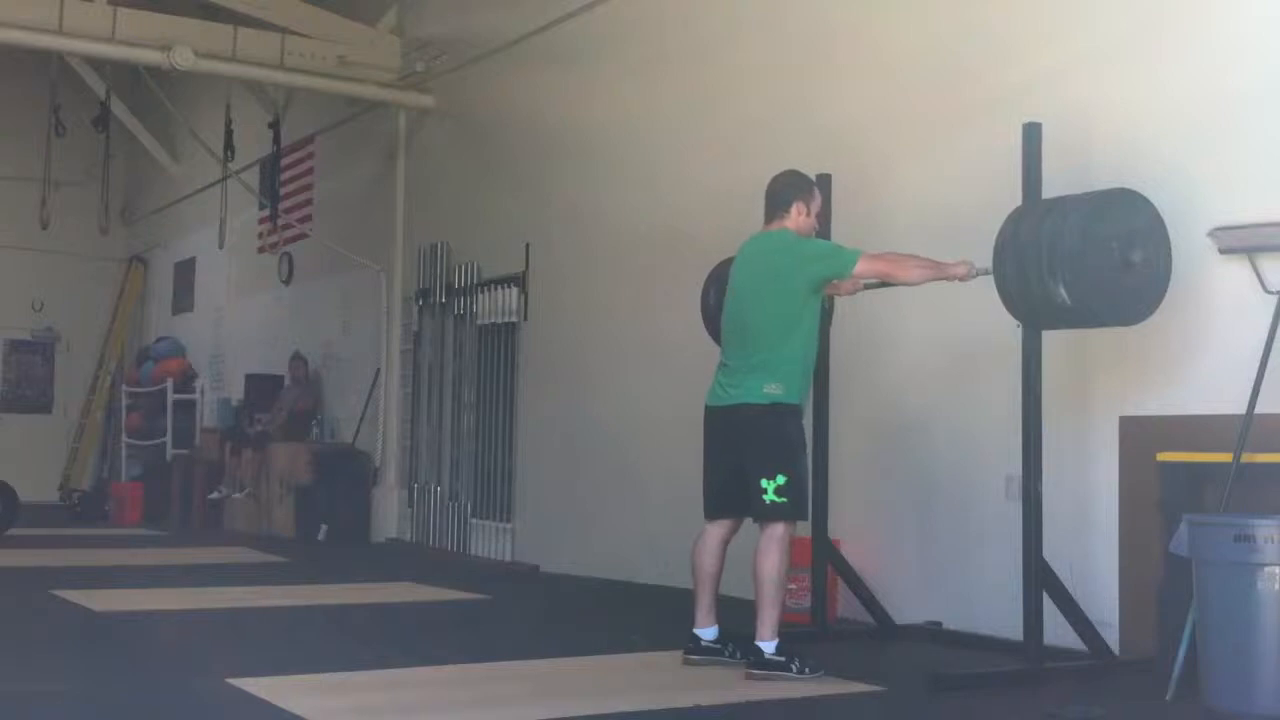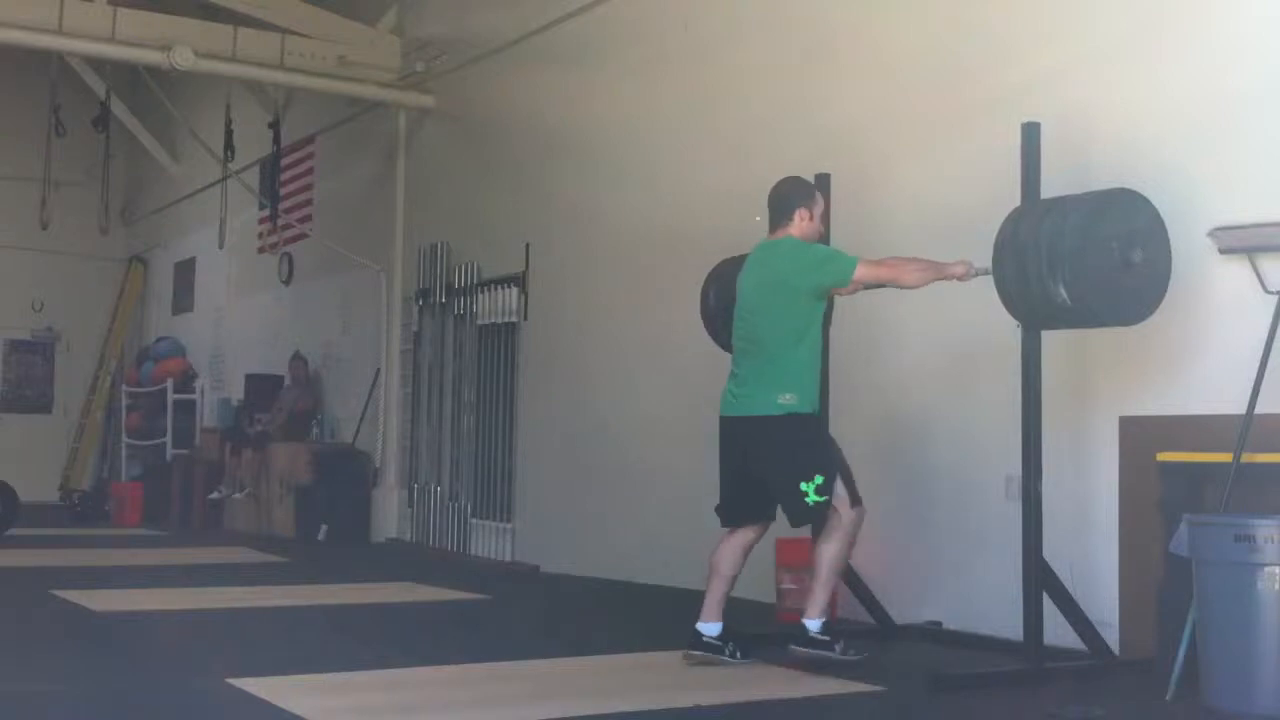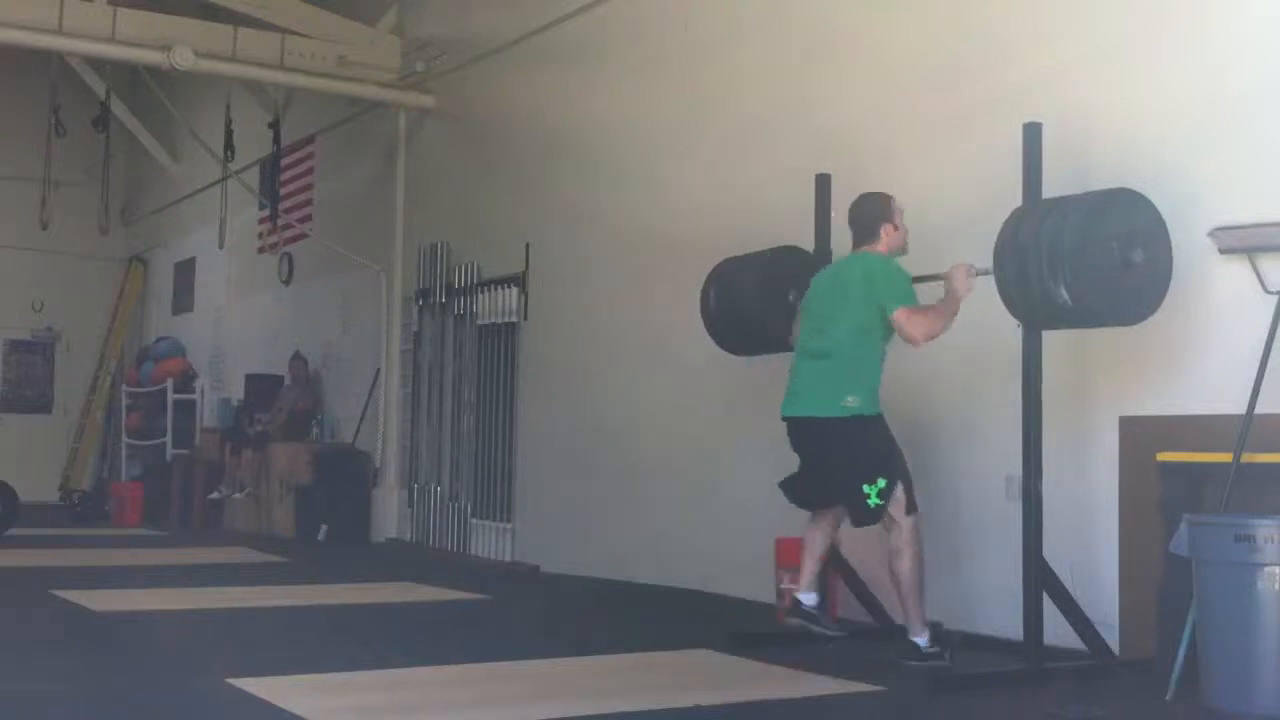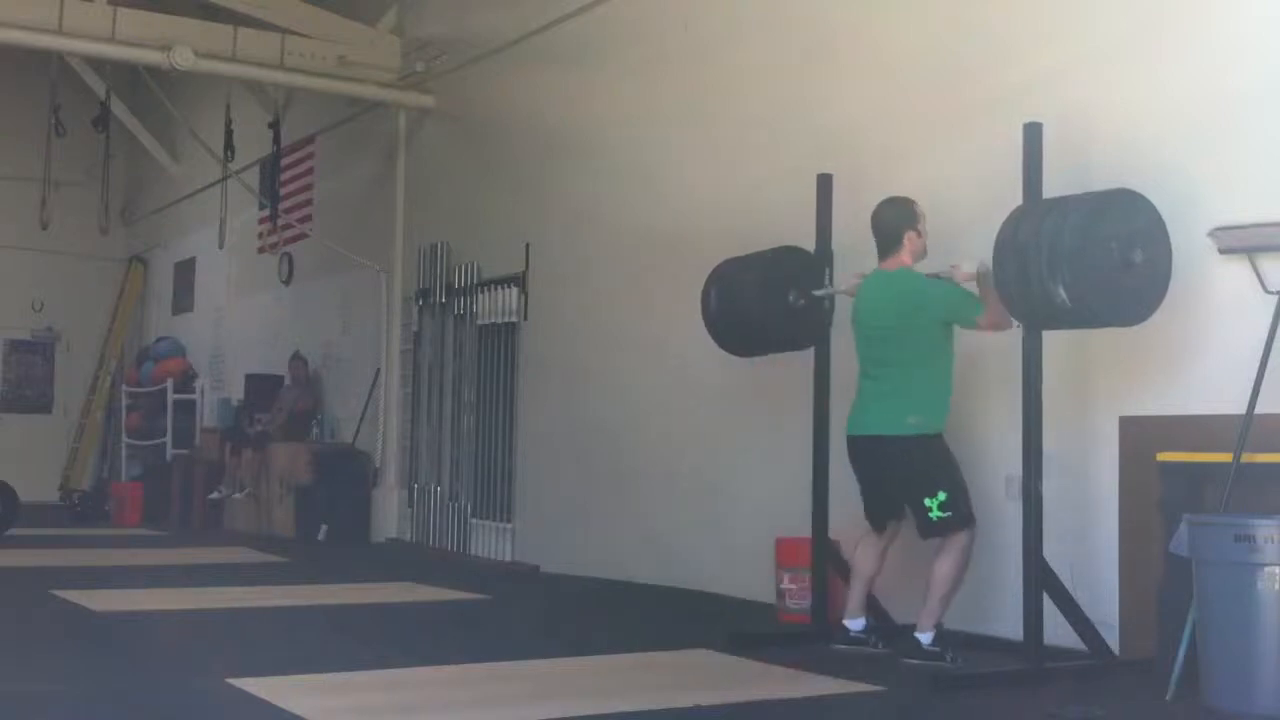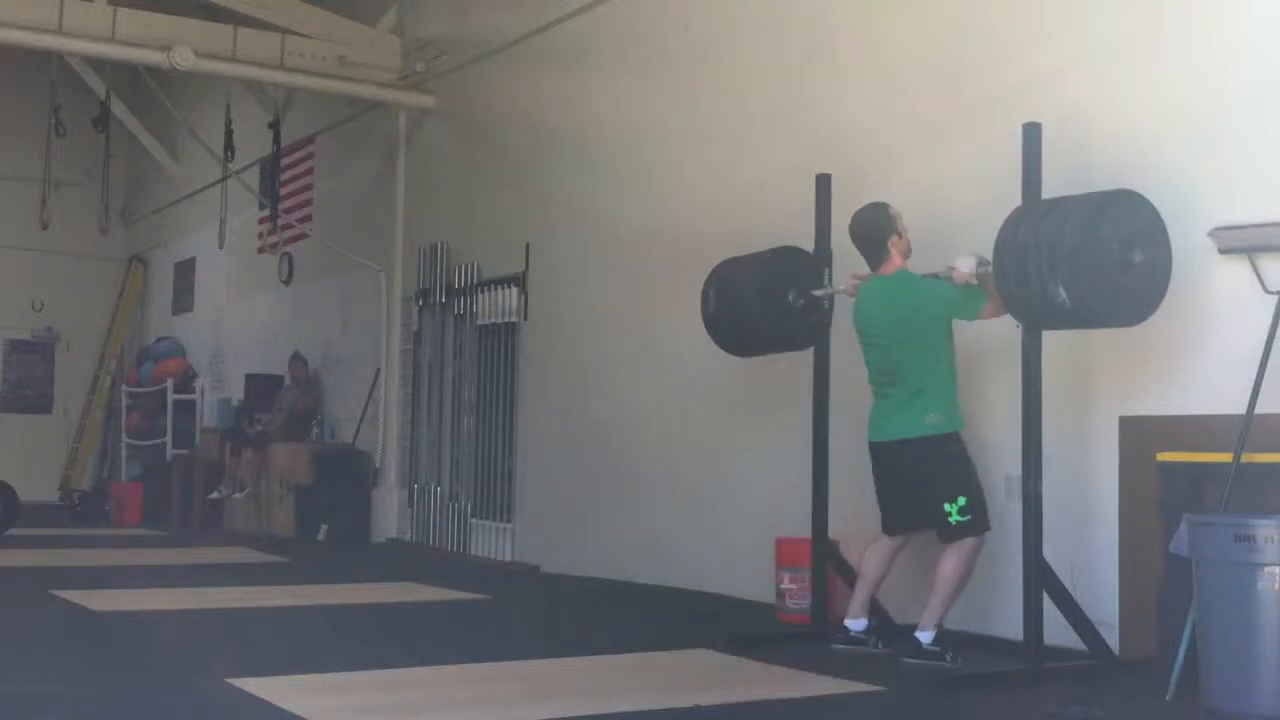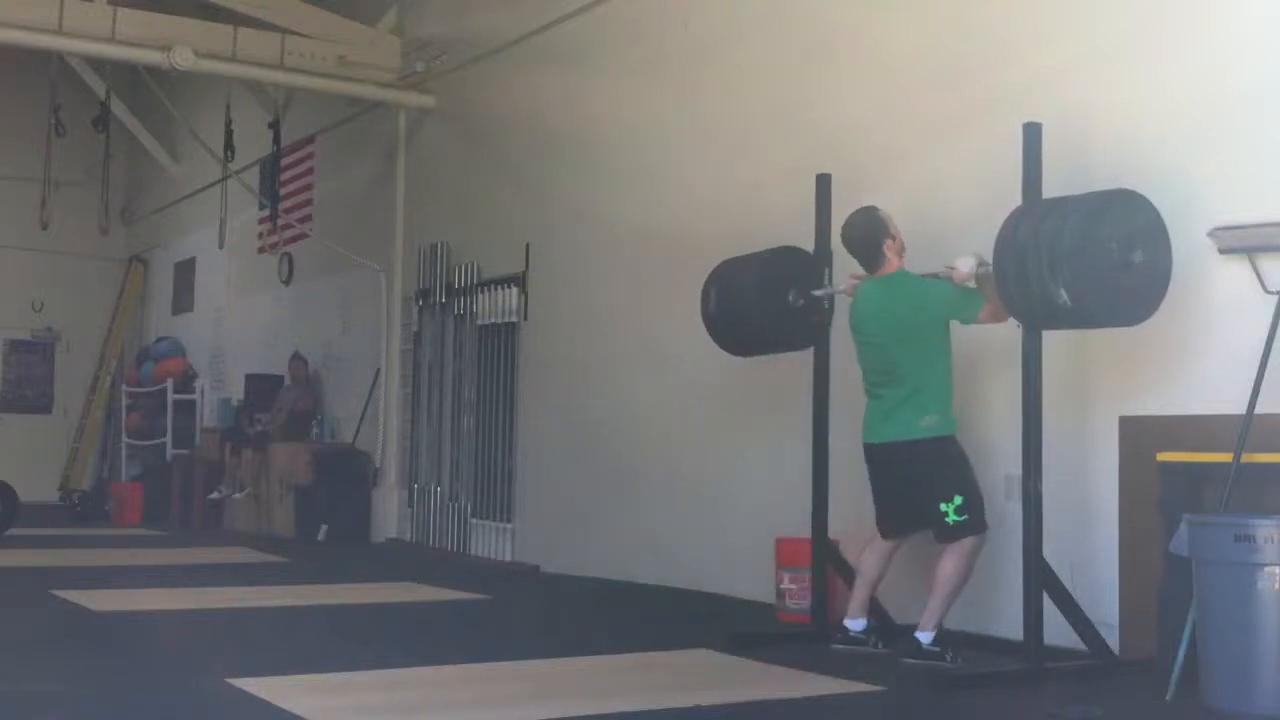
dt=0.2s
person 1, frame 1
left shoulder: (751, 252)
right shoulder: (801, 251)
right elbow: (888, 267)
left wrist: (830, 288)
right wrist: (950, 270)
left hip: (725, 407)
right hip: (767, 409)
left knee: (720, 521)
right knee: (777, 525)
left ankle: (703, 636)
right ankle: (767, 651)
person 1, frame 2
left shoulder: (757, 262)
right shoulder: (805, 258)
right elbow: (889, 272)
left wrist: (831, 289)
right wrist: (948, 270)
left hip: (739, 416)
right hip: (783, 415)
left knee: (746, 526)
right knee: (845, 514)
left ankle: (707, 632)
right ankle: (813, 628)
person 1, frame 3
left shoulder: (827, 275)
right shoulder: (884, 274)
left elbow: (799, 331)
right elbow: (919, 330)
right wrist: (955, 292)
left hip: (801, 413)
right hip: (846, 415)
left knee: (829, 505)
right knee: (902, 521)
left ankle: (805, 600)
right ankle: (920, 640)
person 1, frame 4
left shoulder: (863, 293)
right shoulder: (932, 292)
right elbow: (1001, 320)
right wrist: (981, 282)
left hip: (864, 433)
right hip: (912, 436)
left knee: (882, 528)
right knee: (958, 534)
left ankle: (853, 626)
right ankle: (924, 640)
person 1, frame 5
left shoulder: (866, 300)
right shoulder: (930, 293)
right elbow: (999, 306)
right wrist: (977, 274)
left hip: (885, 438)
right hip: (929, 438)
left knee: (894, 532)
right knee: (967, 536)
left ankle: (854, 625)
right ankle: (924, 639)
person 1, frame 6
left shoulder: (860, 302)
right shoulder: (929, 293)
right elbow: (997, 311)
right wrist: (978, 275)
left hip: (880, 440)
right hip: (924, 440)
left knee: (890, 534)
right knee: (967, 536)
left ankle: (853, 626)
right ankle: (924, 639)
